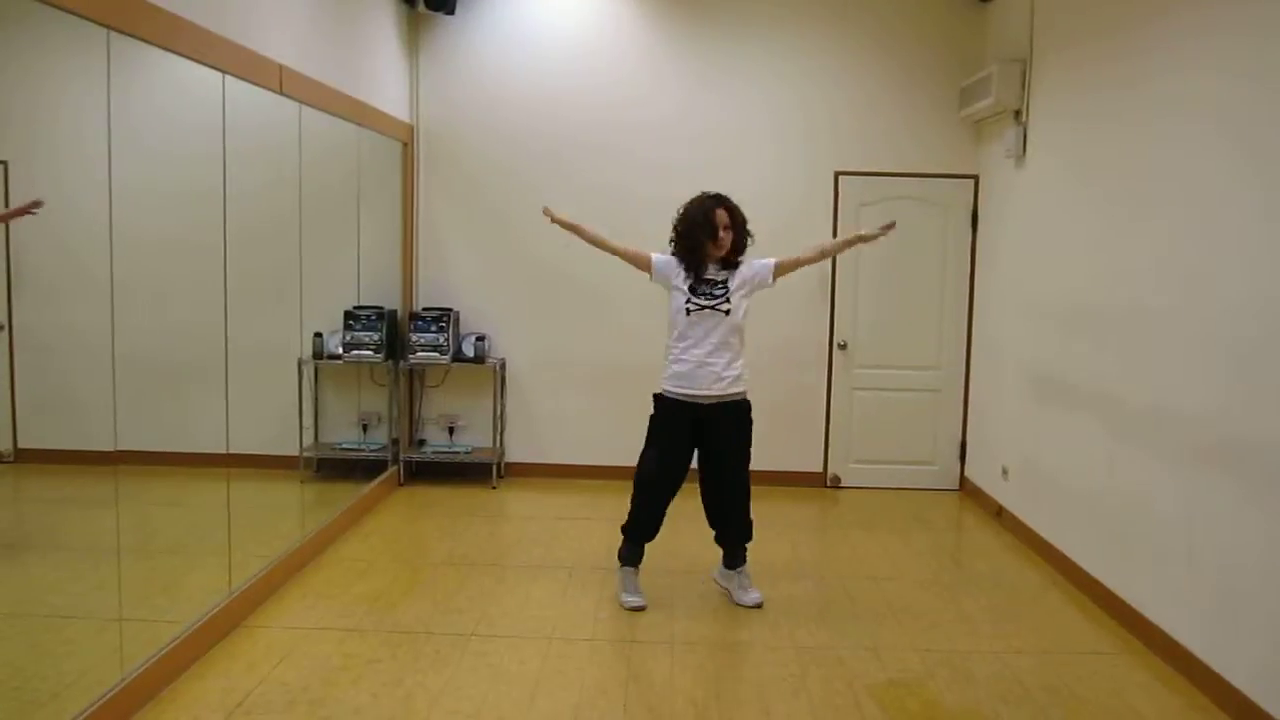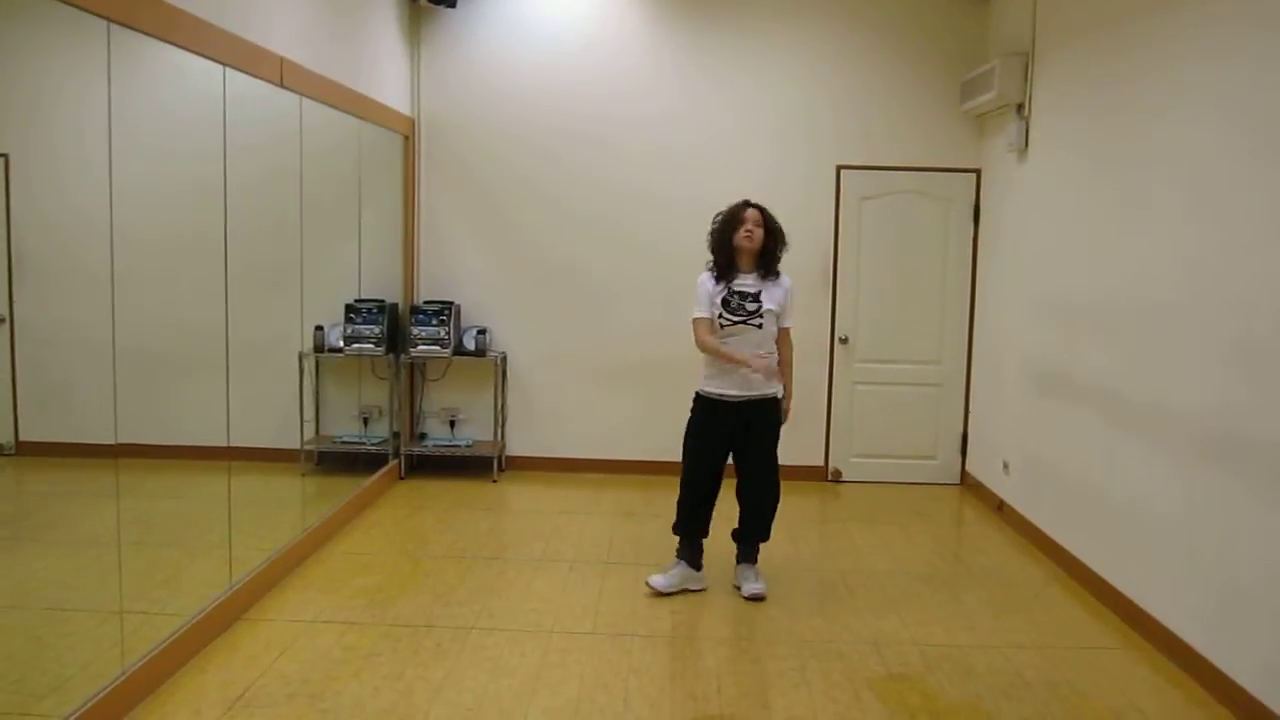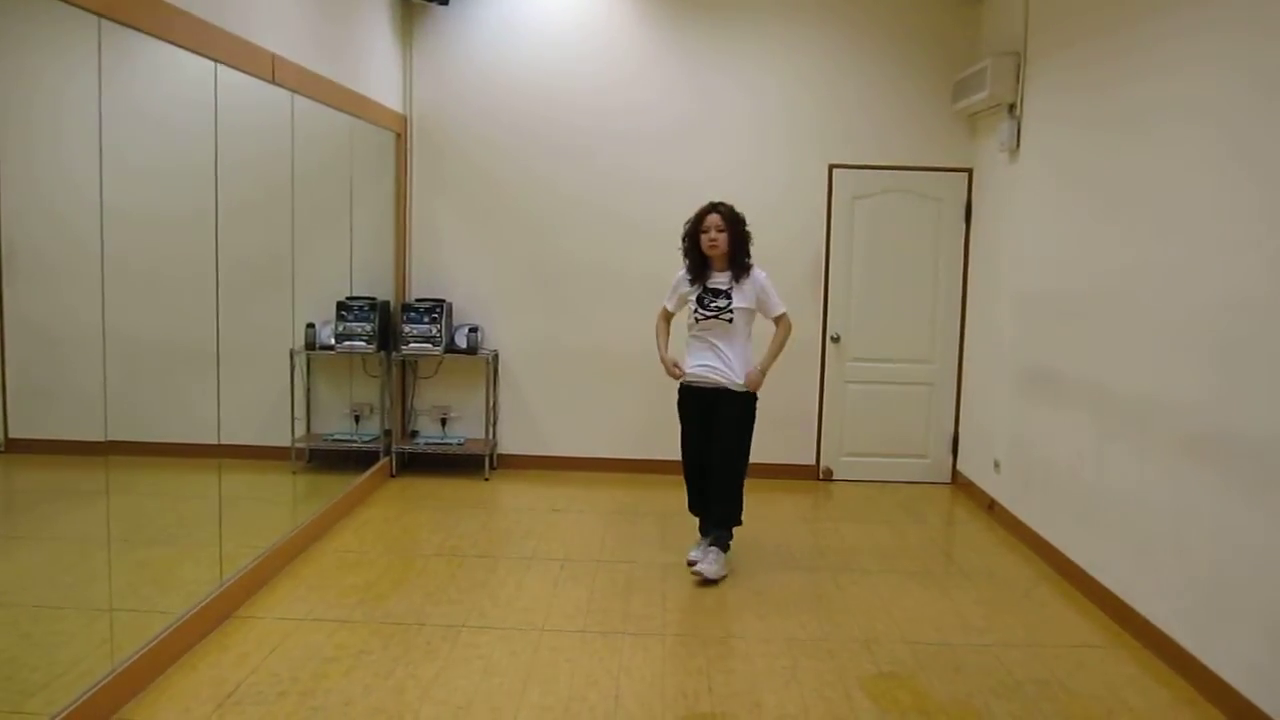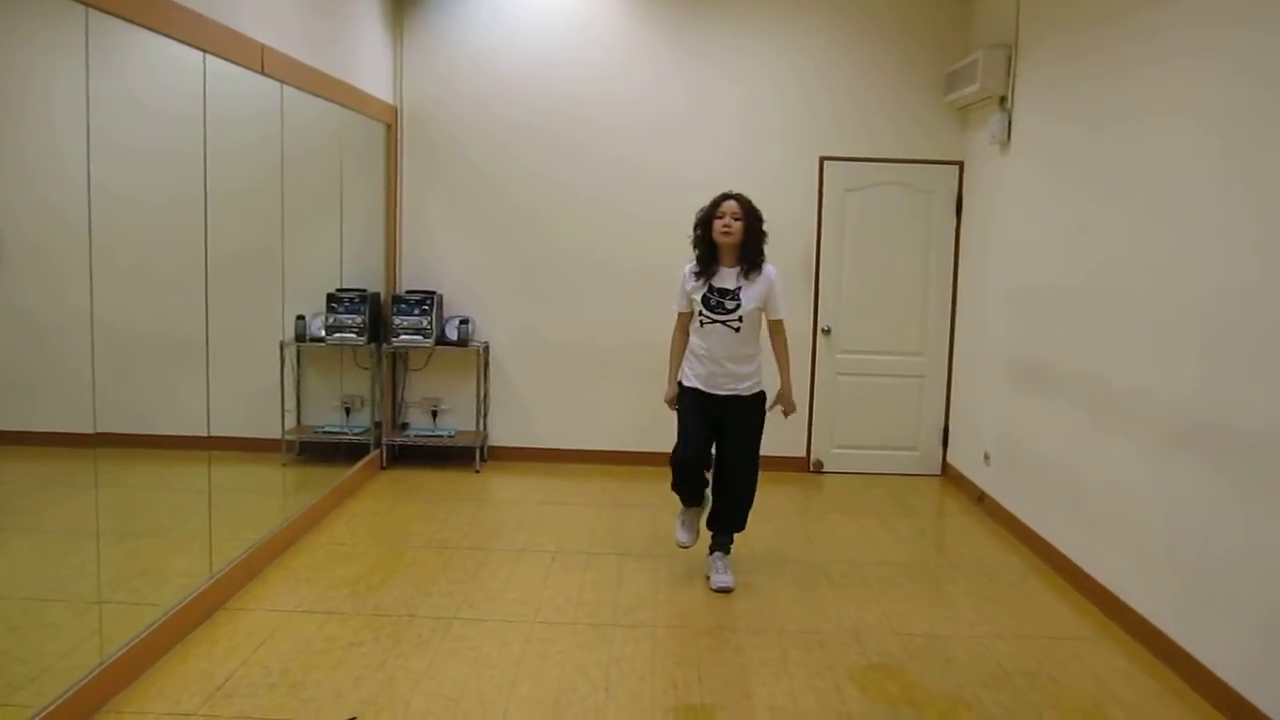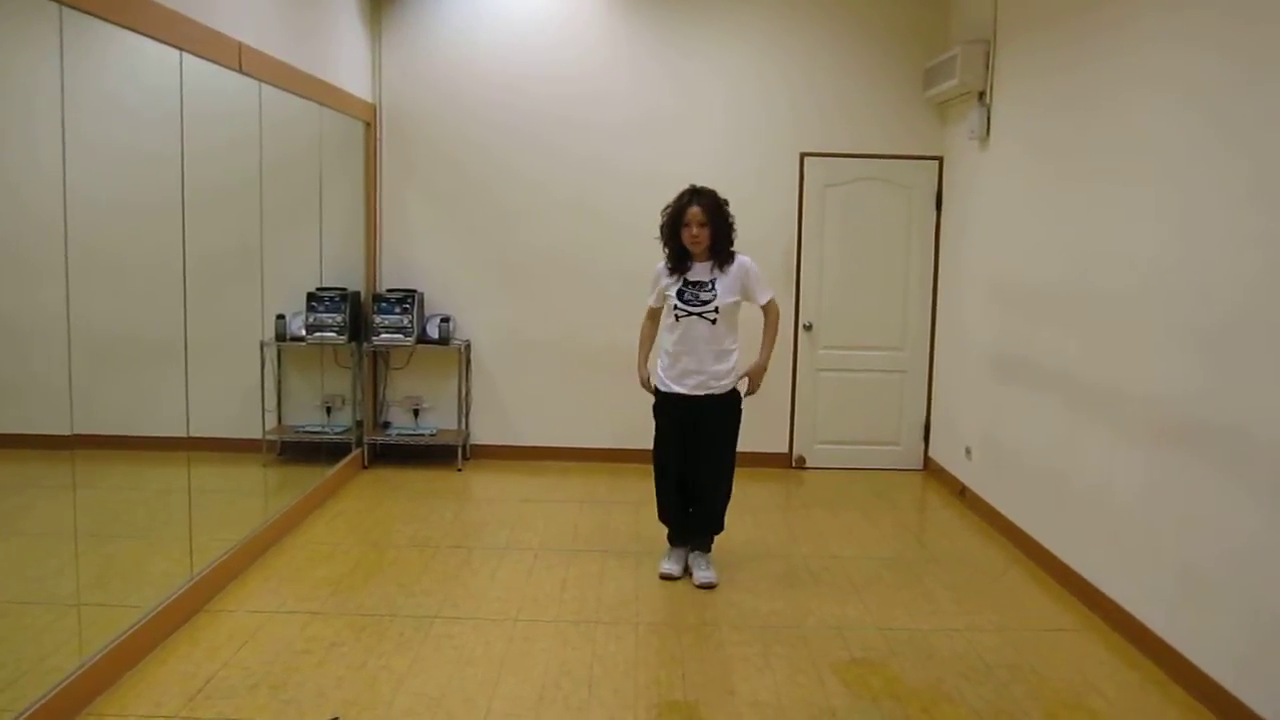
dt=1s
person 1, frame 1
left shoulder: (747, 273)
right shoulder: (673, 269)
left elbow: (804, 258)
right elbow: (620, 249)
left wrist: (858, 239)
right wrist: (567, 225)
left hip: (728, 404)
right hip: (677, 401)
left knee: (730, 491)
right knee: (653, 485)
left ankle: (734, 569)
right ankle: (629, 568)
person 1, frame 2
left shoulder: (778, 284)
right shoulder: (710, 281)
left elbow: (783, 342)
right elbow: (702, 339)
left wrist: (788, 393)
right wrist: (747, 361)
left hip: (761, 402)
right hip: (714, 399)
left knee: (759, 487)
right knee: (697, 479)
left ankle: (747, 565)
right ankle: (688, 565)
person 1, frame 3
left shoulder: (754, 279)
right shoulder: (687, 279)
left elbow: (783, 323)
right elbow: (664, 317)
left wrist: (763, 367)
right wrist: (664, 355)
left hip: (736, 390)
right hip: (694, 388)
left knee: (728, 466)
right knee: (696, 464)
left ankle: (718, 546)
right ankle: (708, 534)
person 1, frame 4
left shoulder: (765, 276)
right shoulder: (694, 273)
left elbow: (776, 331)
right elbow: (682, 328)
left wrist: (786, 385)
right wrist: (671, 381)
left hip: (744, 392)
right hip: (697, 387)
left knee: (737, 474)
right knee: (688, 459)
left ankle: (720, 552)
right ankle: (693, 505)
person 1, frame 5
left shoulder: (739, 268)
right shoulder: (667, 270)
left elbow: (771, 310)
right elbow: (652, 317)
left wrist: (763, 360)
right wrist: (642, 364)
left hip: (720, 391)
right hip: (671, 390)
left knee: (713, 474)
right knee: (671, 471)
left ankle: (701, 549)
right ankle: (677, 544)
